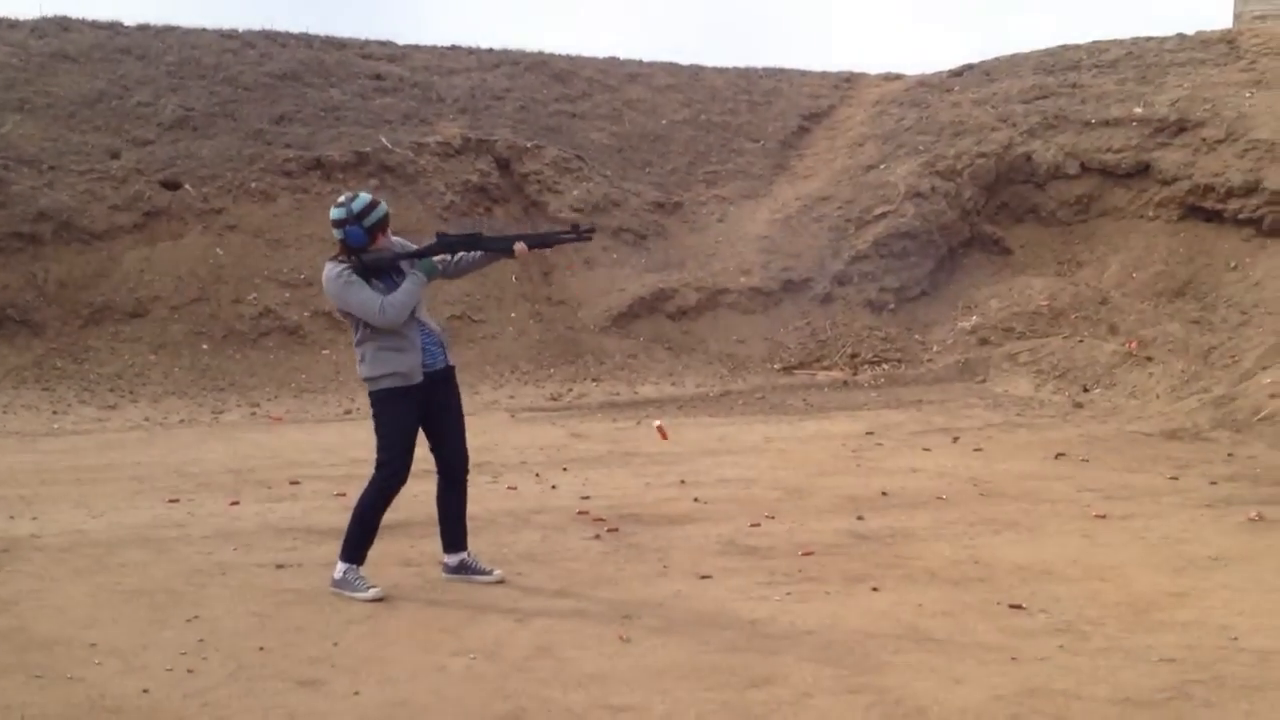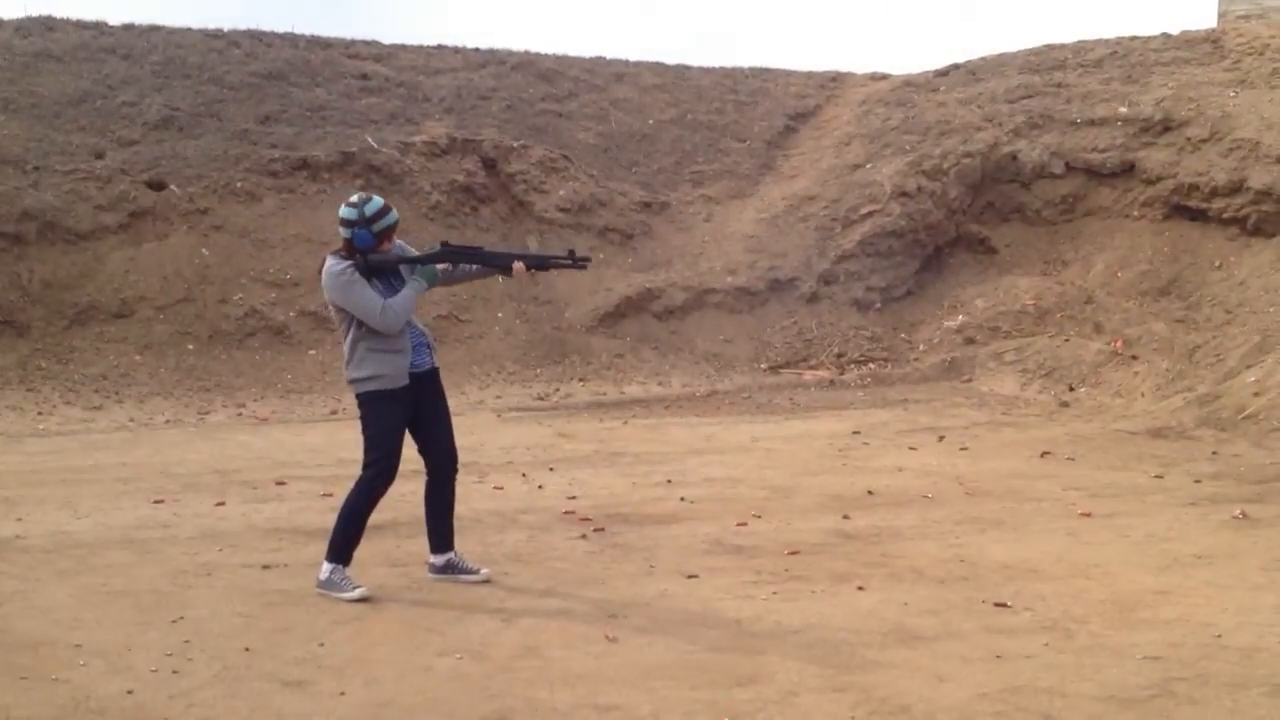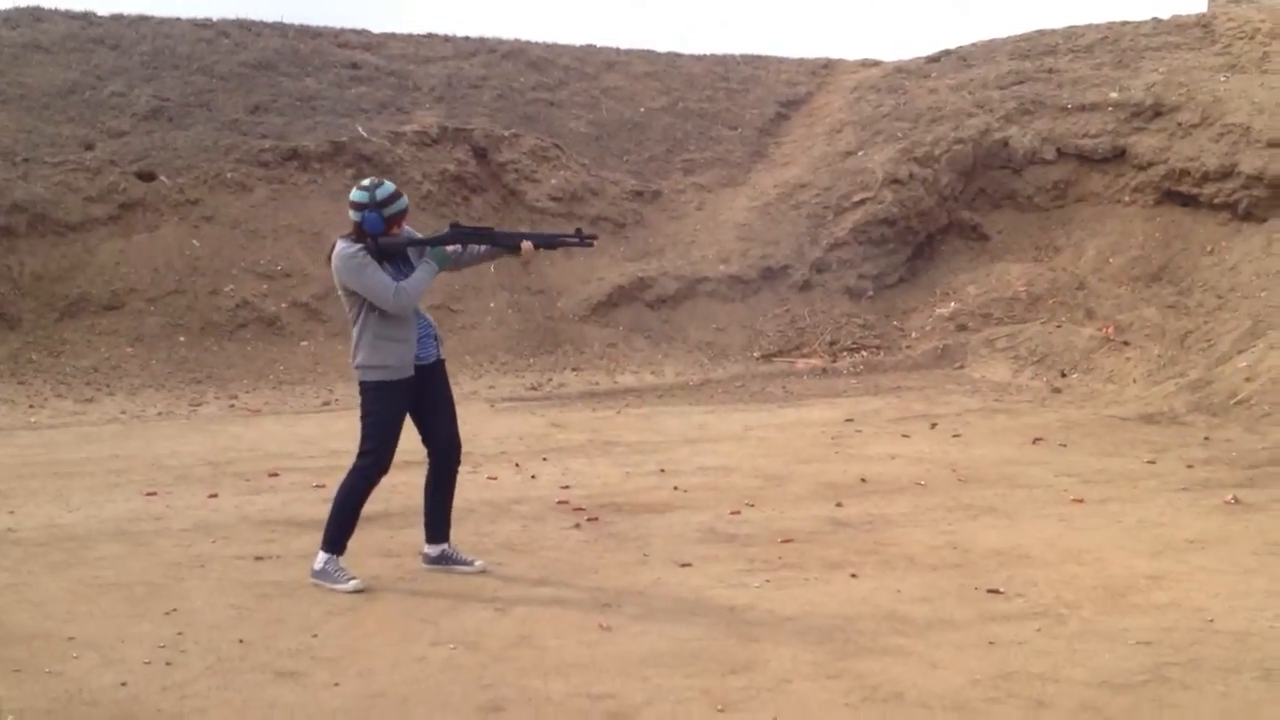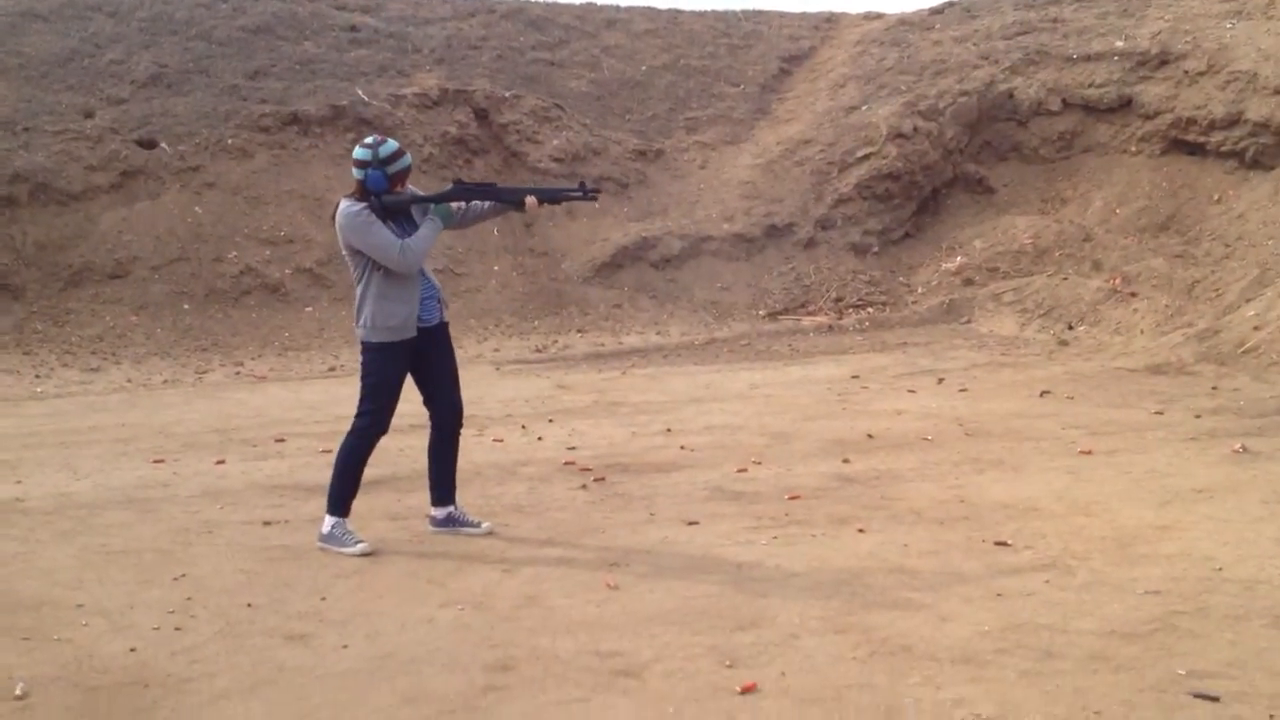
dt=0.4s
person 1, frame 1
left shoulder: (396, 250)
right shoulder: (338, 276)
left elbow: (448, 266)
right elbow: (386, 315)
left wrist: (501, 251)
right wrist: (418, 276)
left hip: (436, 370)
right hip: (394, 381)
left knee: (455, 464)
right knee: (392, 474)
left ankle: (456, 557)
right ankle: (346, 569)
person 1, frame 2
left shoulder: (392, 252)
right shoulder: (339, 272)
left elbow: (442, 273)
right elbow: (386, 319)
left wrist: (498, 266)
right wrist: (419, 281)
left hip: (421, 371)
right hip: (380, 382)
left knee: (444, 463)
right knee: (379, 474)
left ankle: (443, 557)
right ankle: (333, 569)
person 1, frame 3
left shoulder: (400, 240)
right shoulder: (349, 256)
left elbow: (453, 256)
right elbow: (398, 300)
left wrist: (506, 247)
right wrist: (429, 264)
left hip: (426, 362)
right hip: (385, 372)
left knee: (447, 452)
right knee: (373, 463)
left ankle: (437, 547)
right ankle: (327, 560)
person 1, frame 4
right shoulder: (353, 215)
left elbow: (458, 215)
right elbow: (404, 257)
left wrist: (510, 202)
right wrist: (434, 220)
left hip: (429, 323)
right hip: (387, 333)
left knee: (449, 415)
right knee: (371, 424)
left ankle: (444, 510)
right ankle: (333, 523)
